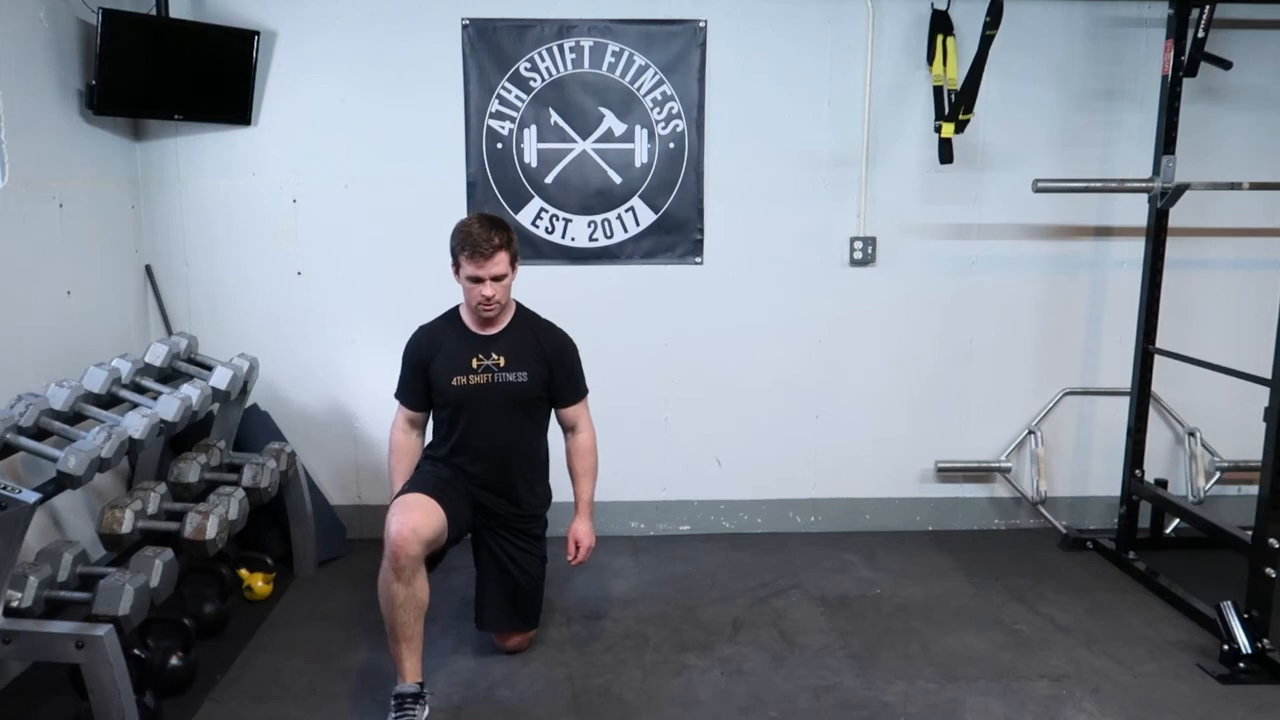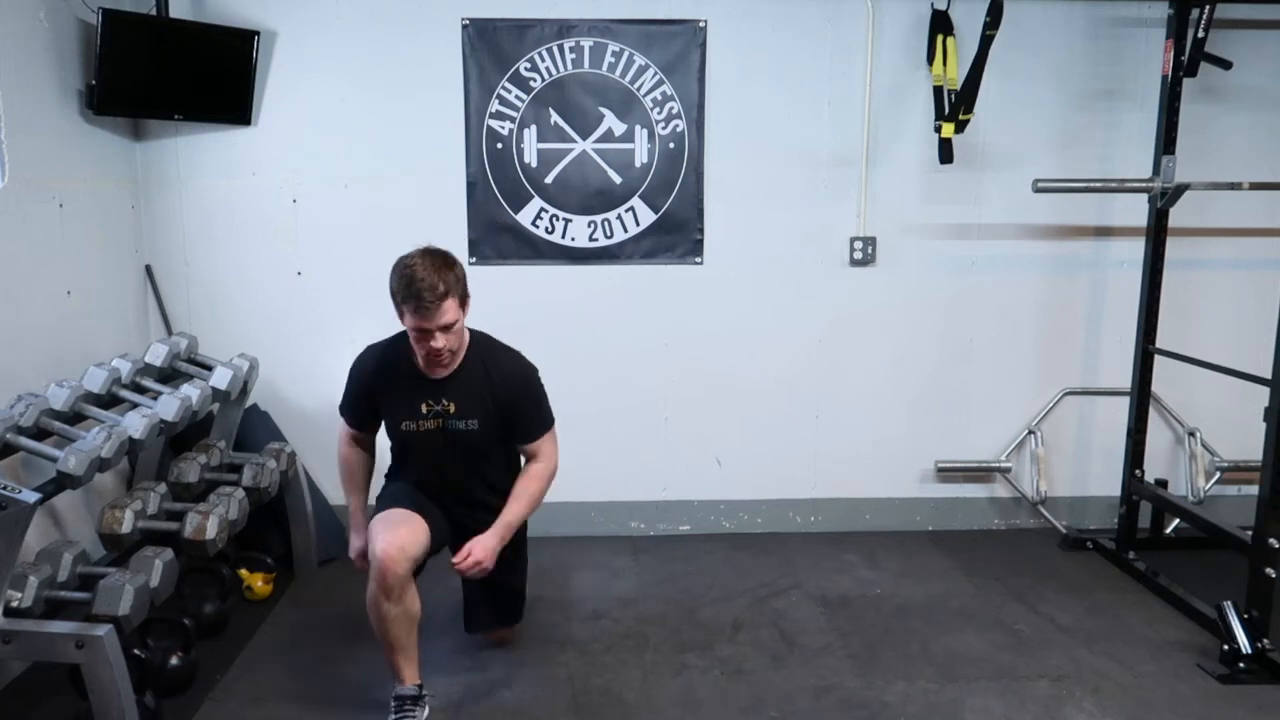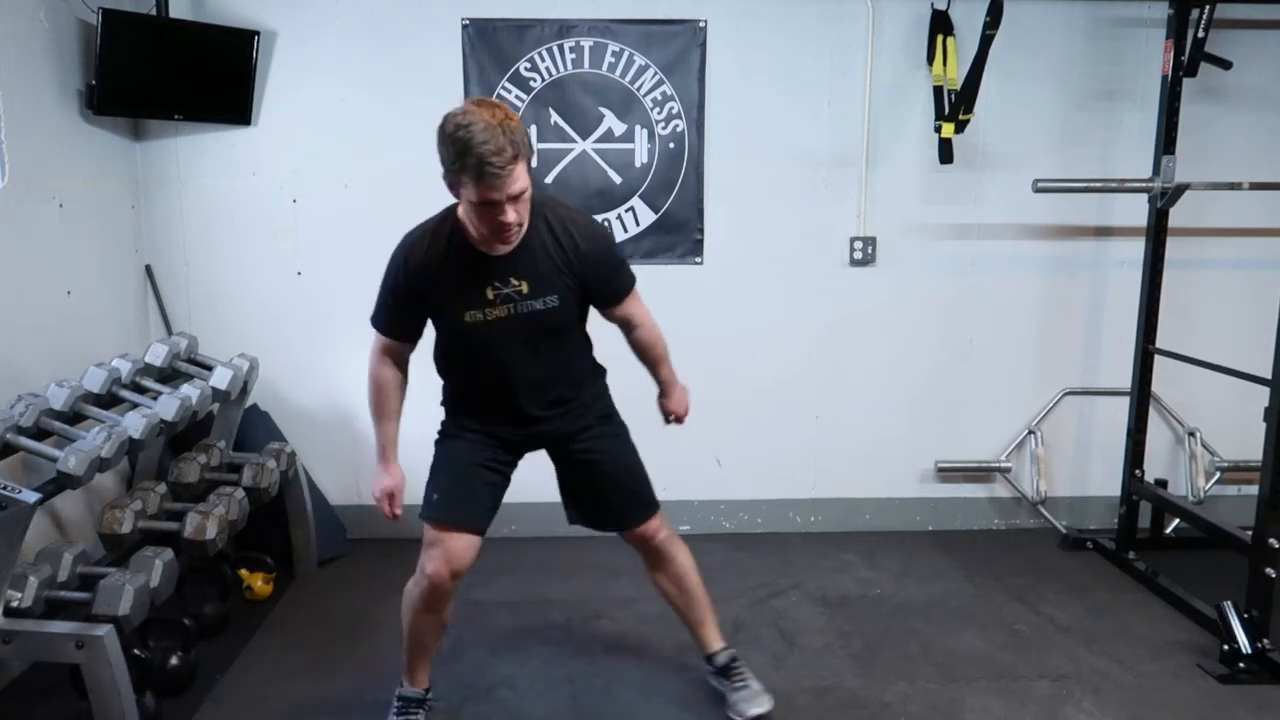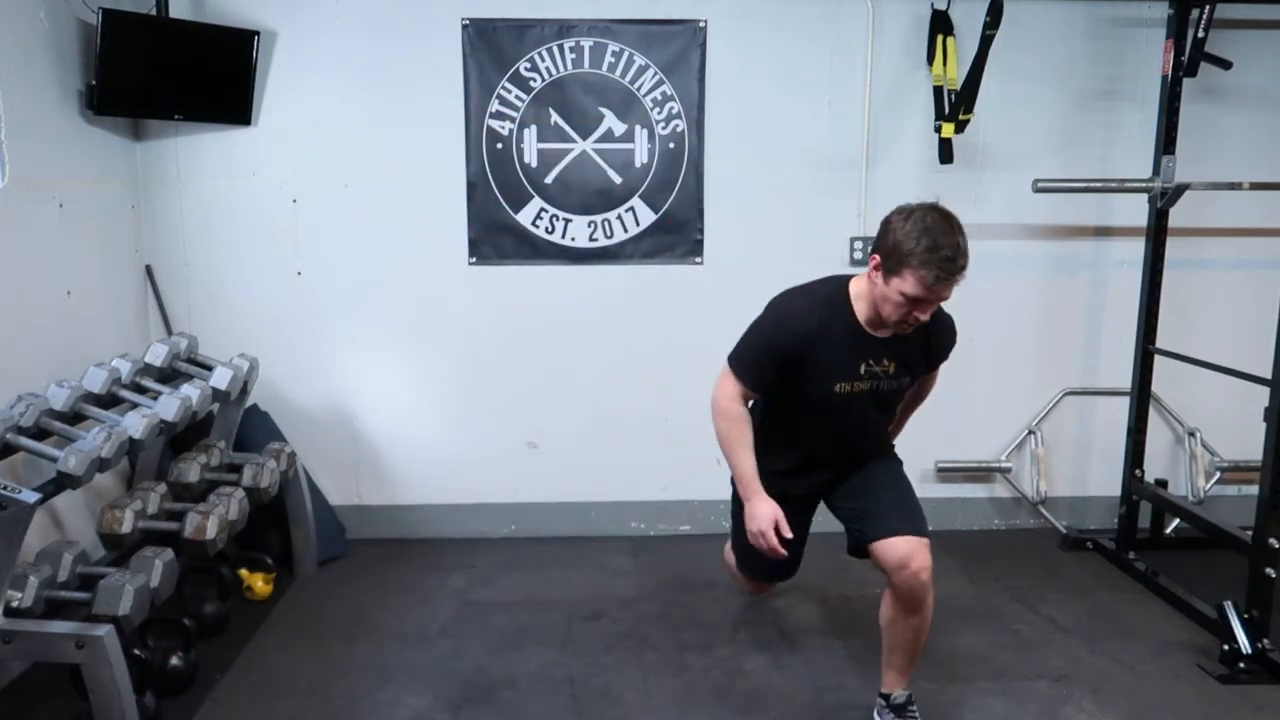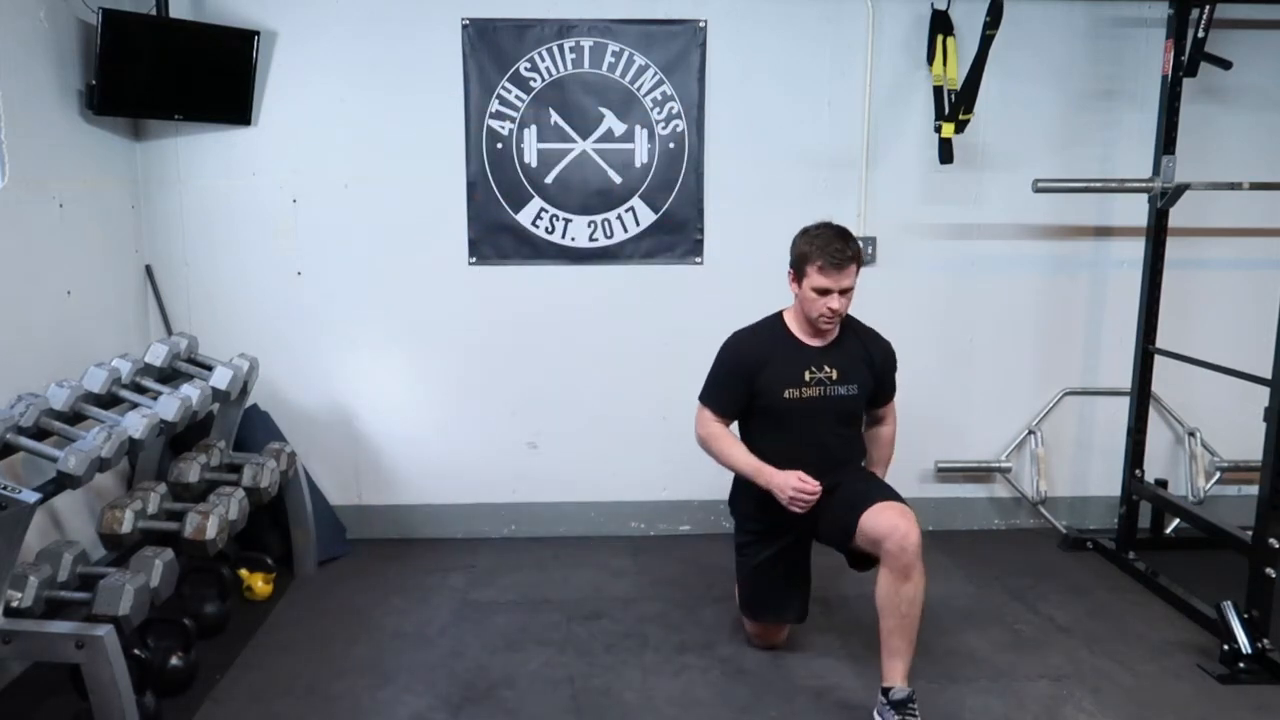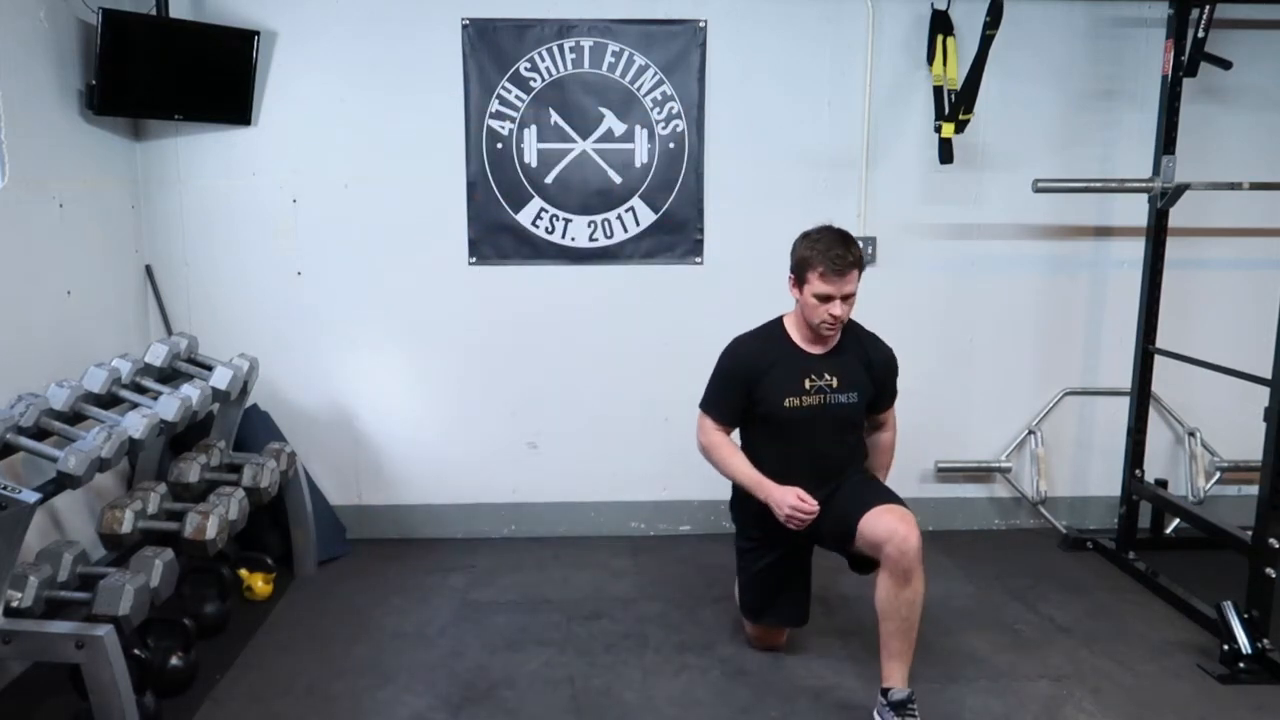
dt=0.7s
person 1, frame 1
left shoulder: (551, 343)
right shoulder: (428, 342)
left elbow: (578, 428)
right elbow: (408, 427)
left wrist: (584, 514)
right wrist: (399, 505)
left hip: (519, 501)
right hip: (447, 478)
left knee: (514, 639)
right knee: (400, 539)
left ankle: (490, 571)
person 1, frame 2
left shoulder: (510, 372)
right shoulder: (374, 368)
left elbow: (543, 460)
right elbow: (355, 443)
left wrist: (496, 537)
right wrist: (359, 523)
left hip: (491, 507)
right hip: (415, 492)
left knee: (499, 632)
right knee: (388, 559)
person 1, frame 3
left shoulder: (578, 236)
right shoulder: (421, 260)
left elbow: (632, 317)
right elbow: (388, 357)
left wrist: (670, 386)
right wrist: (387, 458)
left hip: (579, 408)
right hip: (480, 423)
left knee: (653, 536)
right knee: (441, 567)
left ankle: (720, 659)
person 1, frame 4
left shoulder: (936, 331)
right shoulder: (797, 316)
right elbow: (728, 395)
right wrist: (754, 497)
left hip: (864, 460)
right hip: (780, 463)
left knee: (913, 567)
right knee: (756, 580)
right ankle: (745, 538)
person 1, frame 5
left shoulder: (872, 349)
right shoulder: (748, 348)
left elbow: (882, 422)
right elbow: (709, 428)
left wrist: (870, 490)
right wrist: (772, 479)
left hip: (842, 484)
right hip: (768, 496)
left knee: (903, 535)
right knee: (765, 635)
right ankle: (754, 567)
person 1, frame 6
left shoulder: (873, 354)
right shoulder: (749, 354)
right elbow: (710, 435)
left wrist: (872, 503)
right wrist: (770, 493)
left hip: (844, 487)
right hip: (770, 502)
left knee: (903, 539)
right knee: (765, 637)
right ankle: (751, 565)
